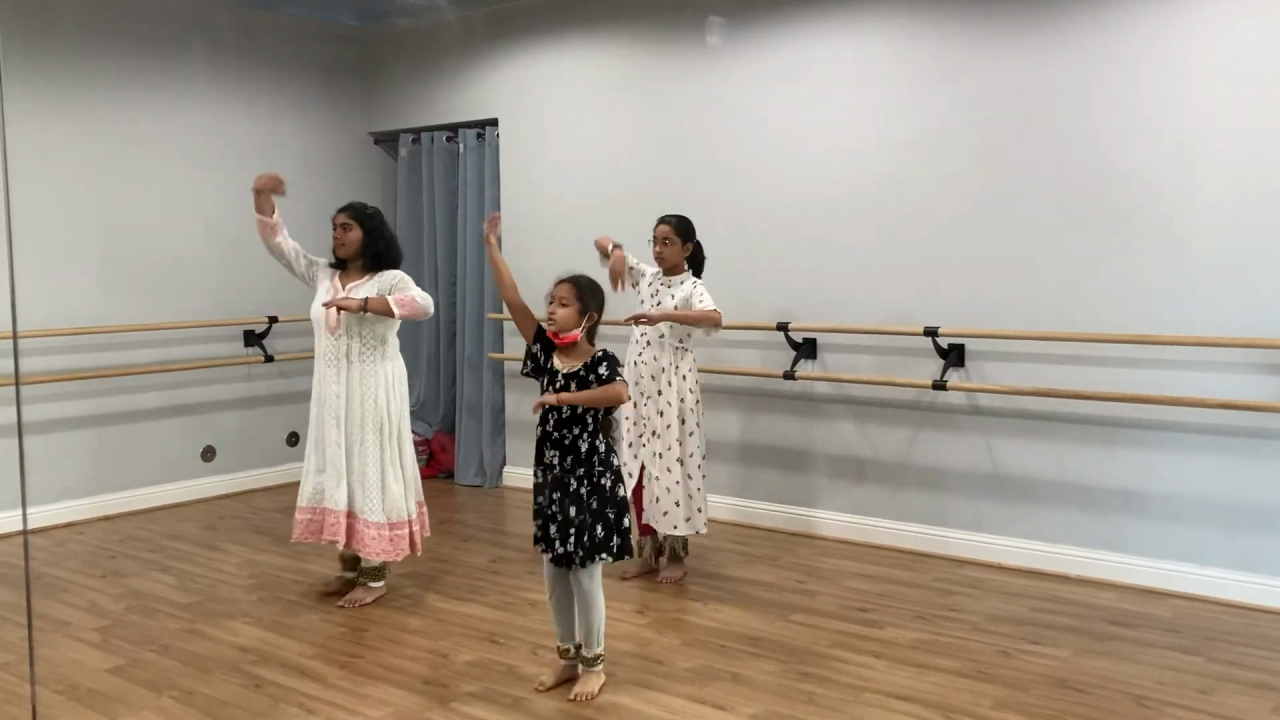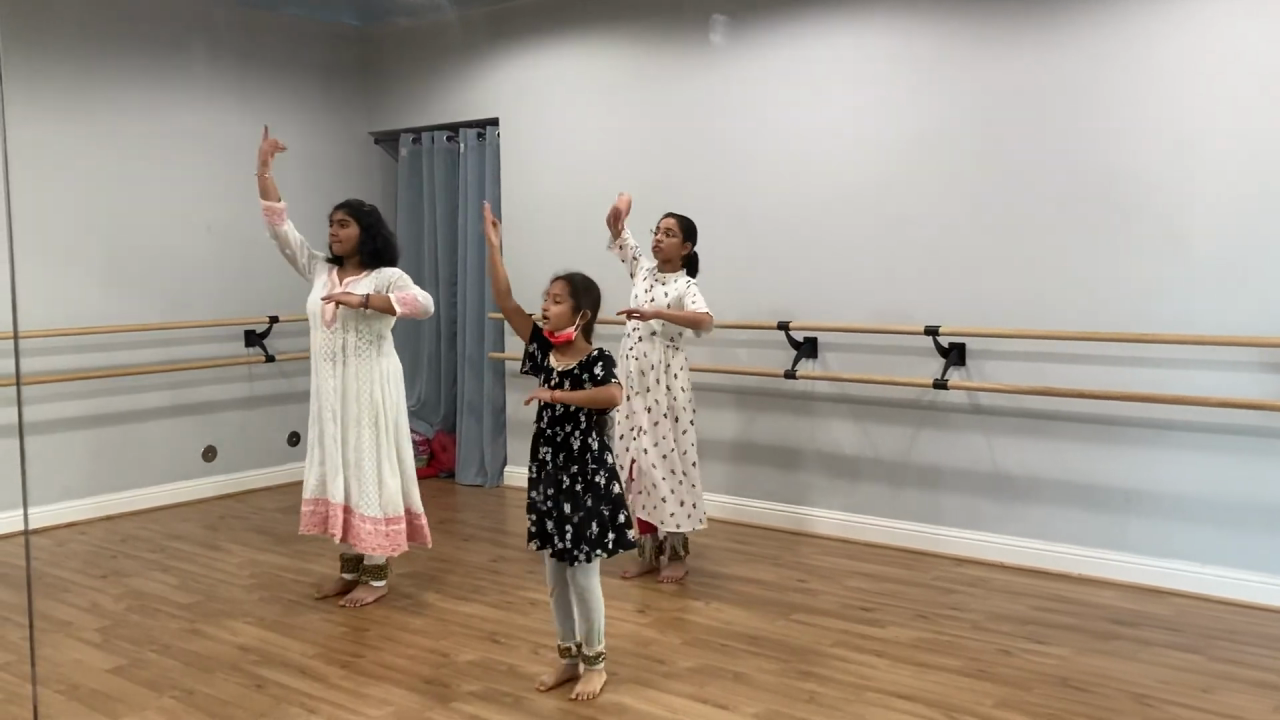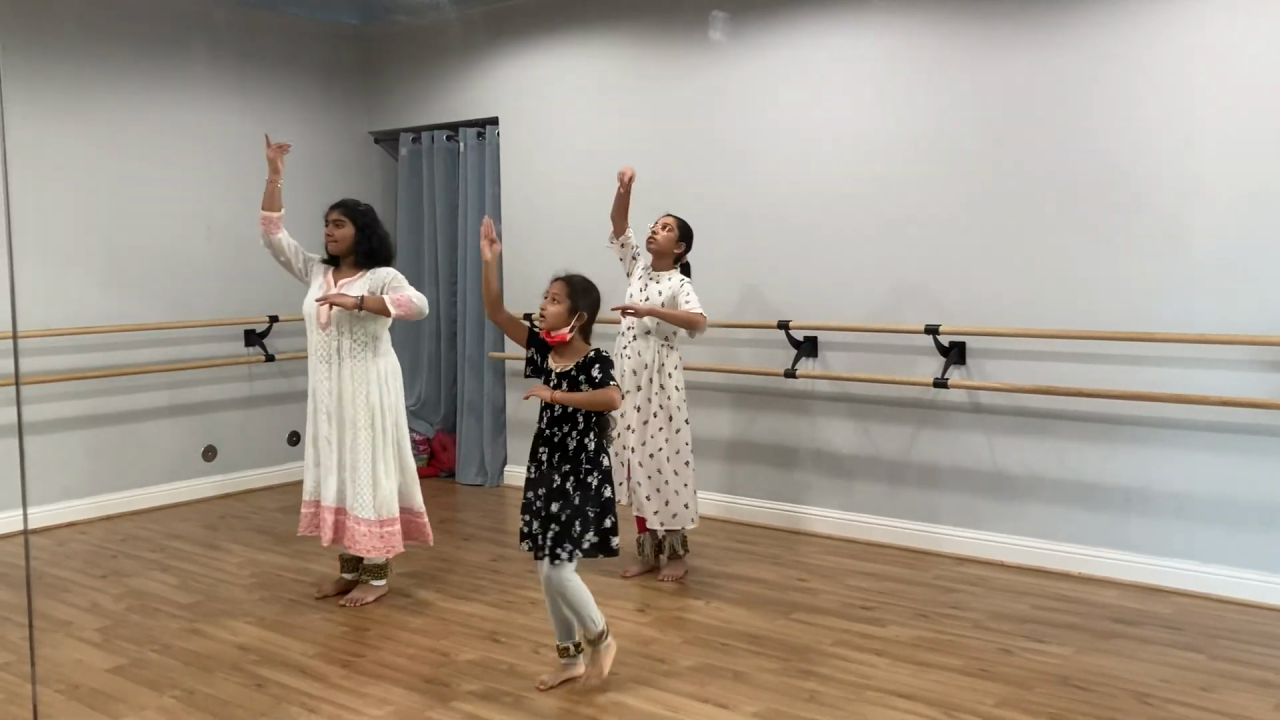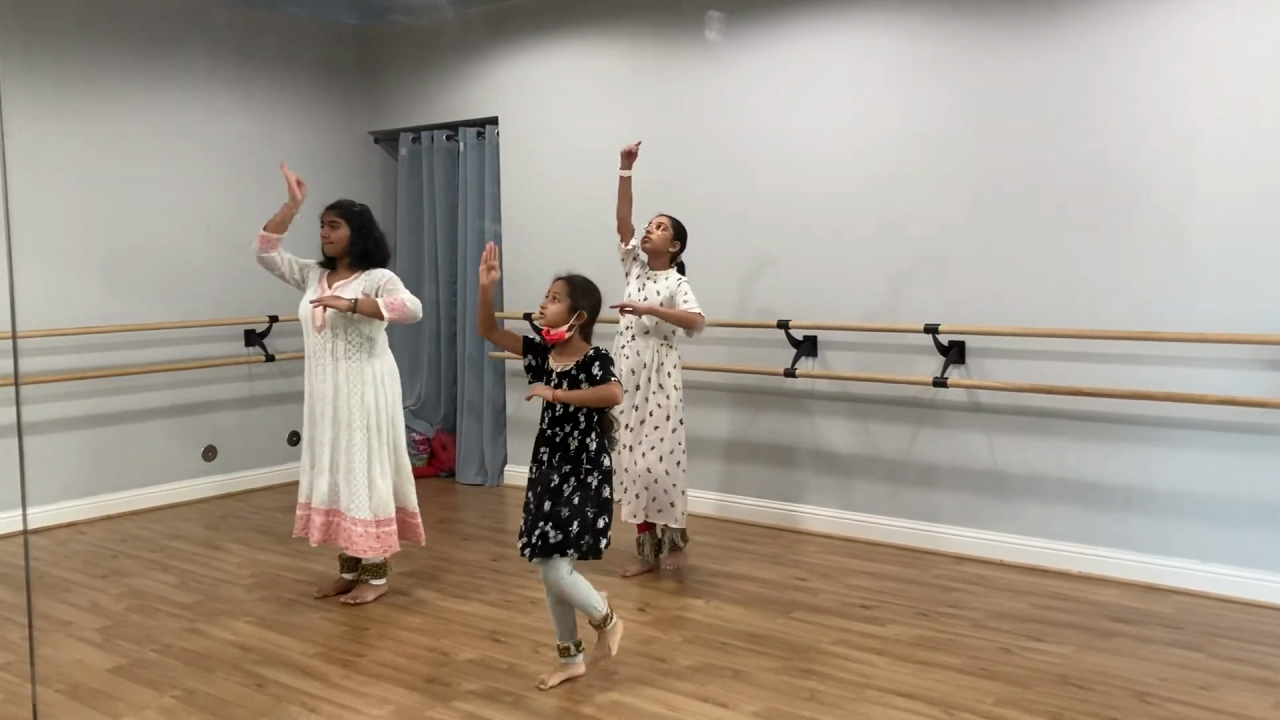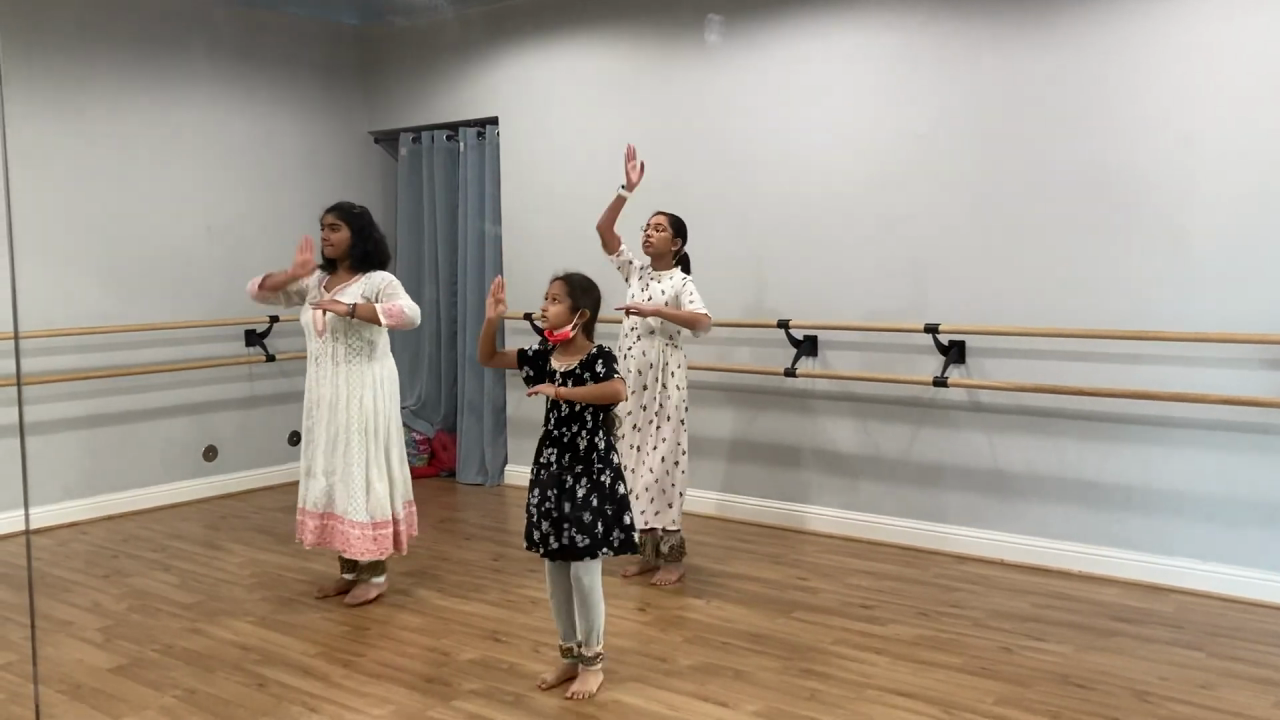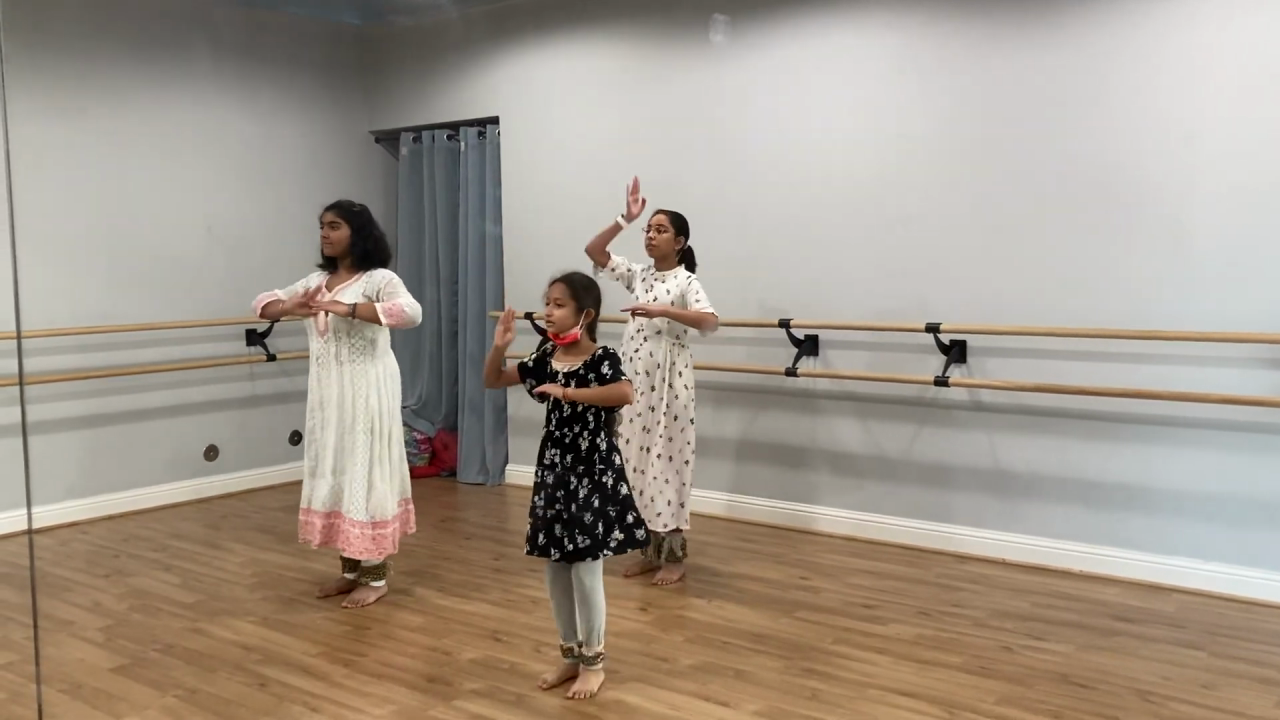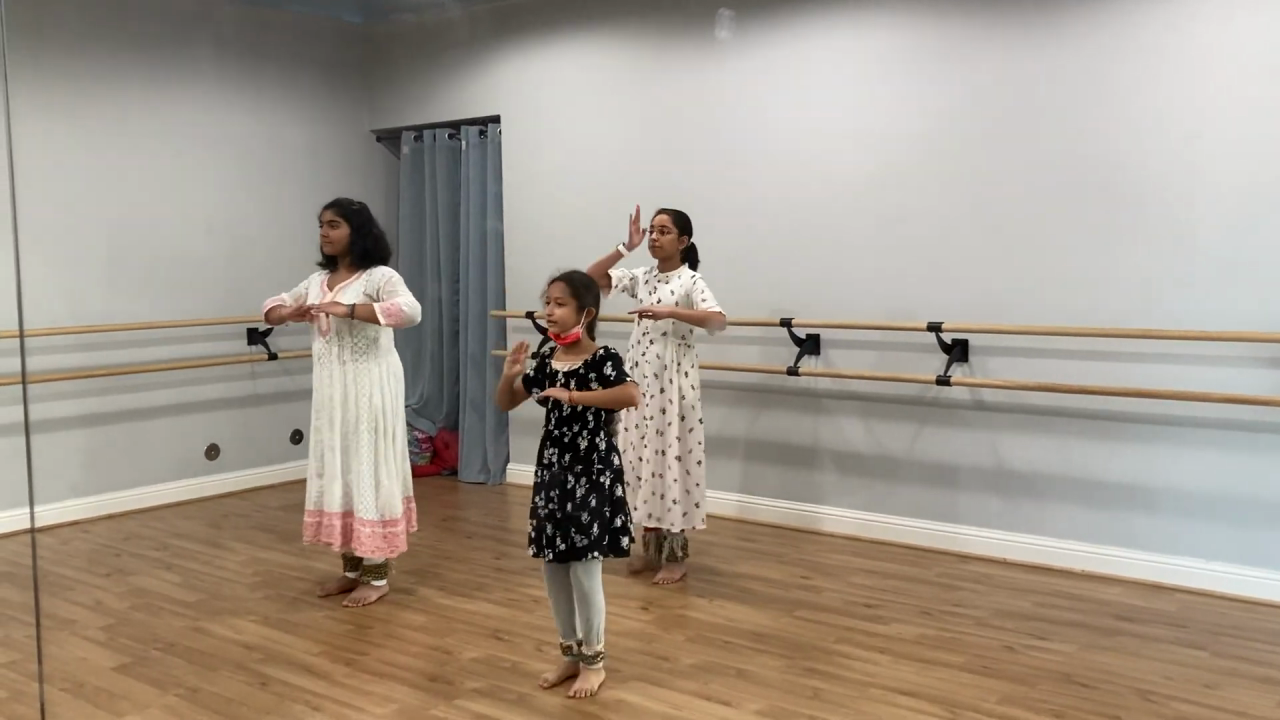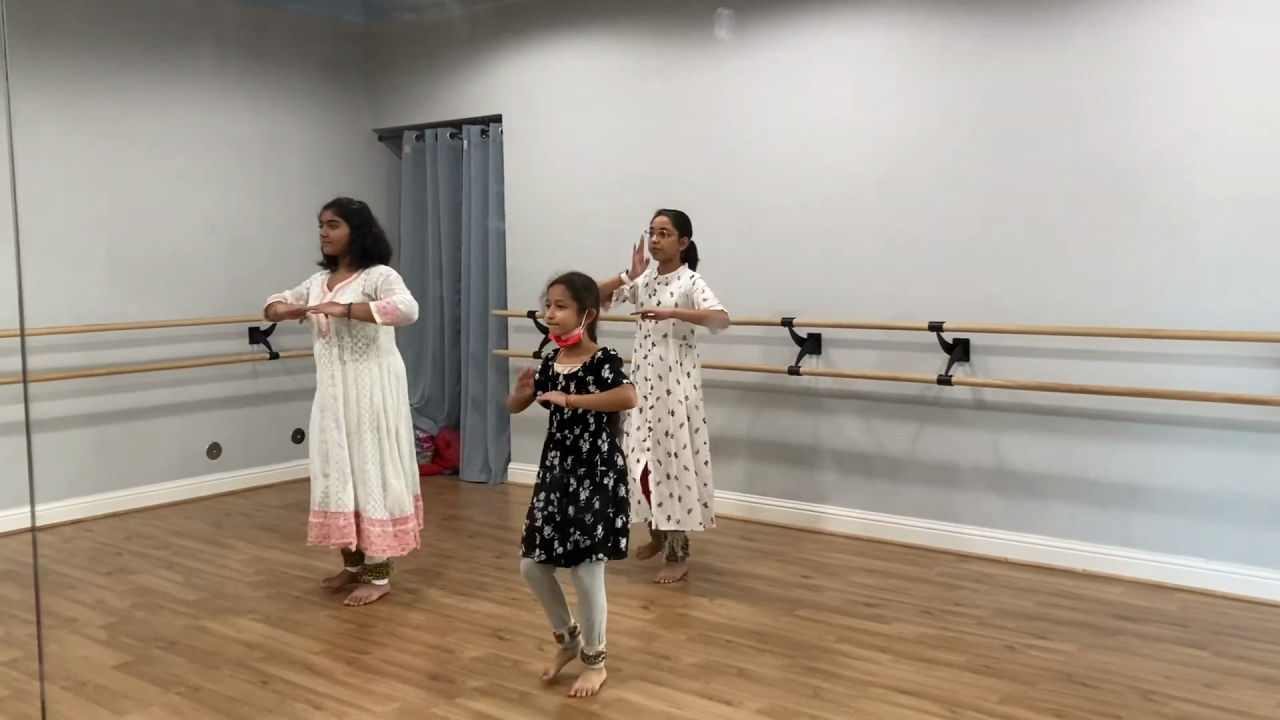
dt=0.2s
person 1, frame 1
left shoulder: (602, 362)
right shoulder: (543, 350)
left elbow: (621, 394)
right elbow: (513, 303)
left wrist: (562, 397)
right wrist: (493, 249)
left hip: (591, 478)
right hip: (551, 476)
left knee: (584, 577)
right knee: (554, 575)
left ankle: (593, 665)
right ankle: (568, 657)
person 1, frame 2
left shoulder: (596, 360)
right shoulder: (541, 347)
left elbow: (614, 396)
right elbow: (504, 302)
left wrist: (556, 394)
right wrist: (493, 247)
left hip: (587, 475)
right hip: (548, 473)
left knee: (583, 572)
right knee: (556, 572)
left ankle: (594, 663)
right ankle: (570, 657)
person 1, frame 3
left shoulder: (595, 362)
right shoulder: (542, 350)
left elbow: (613, 399)
right elbow: (495, 314)
left wrist: (554, 395)
right wrist: (489, 264)
left hip: (583, 475)
right hip: (545, 471)
left knee: (556, 569)
right knee: (549, 571)
left ankle: (600, 638)
right ankle: (570, 657)
person 1, frame 4
left shoulder: (595, 359)
right shoulder: (542, 352)
left elbow: (613, 394)
right elbow: (487, 331)
left wrist: (557, 394)
right wrist: (486, 287)
left hip: (583, 475)
right hip: (547, 470)
left knee: (557, 570)
right knee: (547, 568)
left ankle: (606, 619)
right ankle: (570, 657)
person 1, frame 5
left shoulder: (598, 357)
right shoulder: (542, 354)
left elbow: (617, 391)
right elbow: (487, 358)
left wrist: (560, 391)
right wrist: (492, 321)
left hip: (591, 472)
right hip: (551, 469)
left knee: (584, 571)
right knee: (555, 569)
left ankle: (593, 663)
right ankle: (570, 656)
person 1, frame 6
left shoulder: (602, 359)
right shoulder: (544, 358)
left elbow: (626, 393)
right elbow: (492, 381)
left wrist: (567, 392)
right wrist: (499, 348)
left hip: (593, 473)
right hip: (553, 470)
left knee: (585, 572)
right knee: (556, 569)
left ankle: (593, 663)
right ankle: (571, 656)
person 1, frame 7
left shoulder: (603, 358)
right shoulder: (545, 359)
left elbow: (631, 395)
right elbow: (506, 404)
left wrist: (572, 396)
right wrist: (511, 375)
left hip: (592, 472)
right hip: (553, 469)
left knee: (584, 571)
right knee: (553, 568)
left ankle: (593, 662)
right ankle: (570, 655)
person 1, frame 8
left shoulder: (603, 361)
right shoulder: (550, 362)
left elbow: (628, 397)
right elbow: (515, 405)
left wrist: (570, 400)
right wrist: (521, 392)
left hip: (595, 474)
right hip: (556, 471)
left knee: (587, 572)
right knee: (533, 567)
left ankle: (595, 661)
right ankle: (567, 636)
person 2, frame 1
left shoulder: (390, 281)
right shoulder: (321, 275)
left elbow: (424, 306)
right elbow: (277, 242)
left wrist: (363, 305)
right wrist: (261, 197)
left hip: (374, 395)
right hip: (332, 397)
left knee: (372, 478)
right knee: (335, 477)
left ankle: (374, 578)
right ankle: (350, 567)
person 2, frame 2
left shoulder: (387, 277)
right shoulder: (318, 270)
left elbow: (424, 304)
right elbow: (278, 226)
left wrist: (362, 301)
right wrist: (264, 166)
left hip: (370, 390)
right hip: (329, 391)
left knee: (371, 473)
right knee: (334, 474)
left ankle: (377, 577)
right ankle: (349, 570)
person 2, frame 3
left shoulder: (382, 277)
right shoulder: (315, 272)
left elbow: (418, 305)
right elbow: (272, 234)
left wrist: (357, 301)
right wrist: (275, 175)
left hip: (369, 391)
right hip: (328, 391)
left knee: (369, 474)
right knee: (334, 474)
left ankle: (376, 575)
right ankle: (350, 569)
person 2, frame 4
left shoulder: (377, 277)
right shoulder: (313, 274)
left elbow: (410, 308)
right elbow: (266, 253)
left wrist: (350, 303)
right wrist: (291, 207)
left hip: (365, 391)
right hip: (325, 393)
left knee: (365, 474)
right knee: (333, 473)
left ankle: (375, 573)
right ankle: (348, 569)
person 2, frame 5
left shoulder: (378, 281)
right shoulder: (315, 282)
left elbow: (410, 314)
right elbow: (258, 289)
left wrist: (350, 309)
right wrist: (292, 274)
left hip: (365, 393)
right hip: (325, 394)
left knee: (364, 475)
right knee: (331, 474)
left ankle: (375, 573)
right ankle: (349, 569)
person 2, frame 6
left shoulder: (380, 279)
right shoulder: (316, 281)
left elbow: (411, 312)
right elbow: (262, 303)
left wrist: (350, 308)
right wrist: (291, 307)
left hip: (367, 392)
right hip: (327, 393)
left knee: (365, 474)
right knee: (332, 473)
left ankle: (376, 576)
right ankle: (350, 569)
person 2, frame 7
left shoulder: (380, 277)
right shoulder: (317, 281)
left elbow: (410, 311)
right elbow: (271, 307)
left wrist: (349, 310)
right wrist: (290, 313)
left hip: (370, 390)
right hip: (330, 393)
left knee: (369, 471)
right knee: (334, 472)
left ankle: (377, 576)
right ankle: (352, 568)
person 2, frame 8
left shoulder: (379, 276)
right shoulder: (318, 281)
left elbow: (407, 309)
right elbow: (274, 303)
left wrist: (345, 309)
right wrist: (286, 310)
left hip: (373, 389)
right hip: (333, 391)
left knee: (372, 469)
right knee: (335, 470)
left ankle: (378, 574)
right ankle: (353, 561)
person 3, frame 1
left shoulder: (691, 287)
right shoulder: (646, 276)
left elbow: (714, 318)
right elbow: (604, 245)
left wrist: (664, 315)
right wrist: (615, 257)
left hip: (673, 385)
right hip: (638, 383)
left knee: (669, 463)
right knee: (638, 465)
left ankle: (675, 555)
right ankle: (648, 550)
person 3, frame 2
left shoulder: (685, 286)
right shoulder: (641, 267)
left elbow: (705, 321)
right elbow: (615, 229)
left wrist: (657, 313)
right wrist: (620, 210)
left hip: (665, 381)
right hip: (632, 380)
left knee: (666, 461)
right knee: (636, 464)
left ankle: (676, 555)
right ankle: (649, 551)
person 3, frame 3
left shoulder: (679, 284)
right shoulder: (636, 268)
left elbow: (699, 322)
right elbow: (618, 225)
left wrist: (651, 311)
right wrist: (624, 187)
left hip: (660, 379)
right hip: (629, 378)
left knee: (663, 461)
right knee: (635, 462)
left ankle: (676, 553)
right ankle: (648, 551)
person 3, frame 4
left shoulder: (676, 284)
right shoulder: (634, 269)
left elbow: (697, 323)
right elbow: (622, 221)
left wrist: (650, 310)
right wrist: (626, 172)
left hip: (659, 380)
right hip: (627, 380)
left knee: (659, 461)
right knee: (633, 463)
left ankle: (673, 543)
right ankle: (647, 550)
person 3, frame 5
left shoulder: (681, 282)
right shoulder: (635, 271)
left elbow: (703, 323)
right elbow: (603, 229)
left wrist: (657, 311)
right wrist: (627, 189)
left hip: (664, 381)
right hip: (631, 381)
left knee: (662, 463)
right knee: (636, 462)
left ankle: (672, 555)
right ankle: (648, 550)
person 3, frame 6
left shoulder: (686, 281)
right shoulder: (637, 274)
left elbow: (710, 322)
right elbow: (592, 251)
left wrist: (663, 311)
right wrist: (625, 220)
left hip: (668, 381)
right hip: (635, 381)
left knee: (665, 460)
right knee: (639, 461)
left ankle: (674, 555)
right ankle: (651, 550)
person 3, frame 7
left shoulder: (690, 281)
right shoulder: (640, 277)
left elbow: (718, 320)
right elbow: (593, 277)
left wrist: (670, 312)
right wrist: (625, 249)
left hip: (674, 381)
right hip: (640, 380)
left knee: (671, 459)
right knee: (639, 461)
left ankle: (674, 555)
right ankle: (652, 542)
person 3, frame 8
left shoulder: (691, 282)
right shoulder: (643, 280)
left elbow: (721, 319)
left wrist: (672, 312)
right wrist: (627, 277)
left hip: (676, 382)
right hip: (643, 381)
left knee: (674, 460)
right knee: (640, 462)
left ankle: (676, 555)
right ankle: (657, 529)
